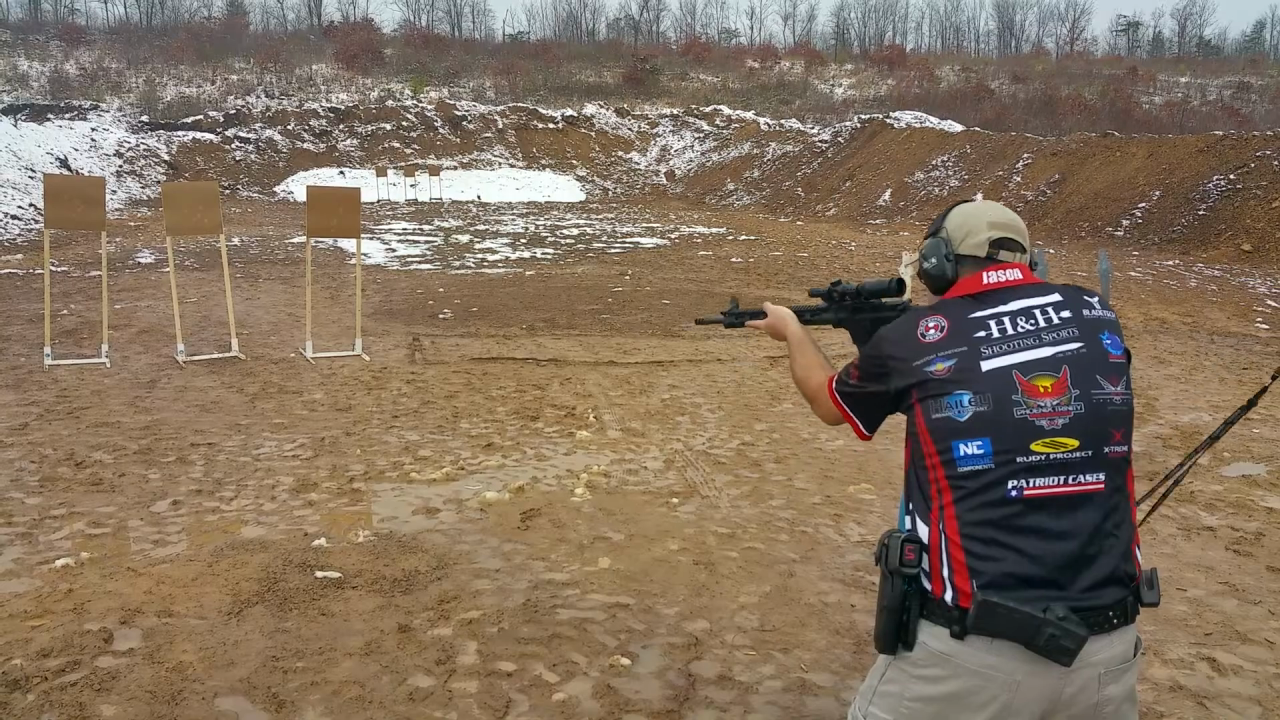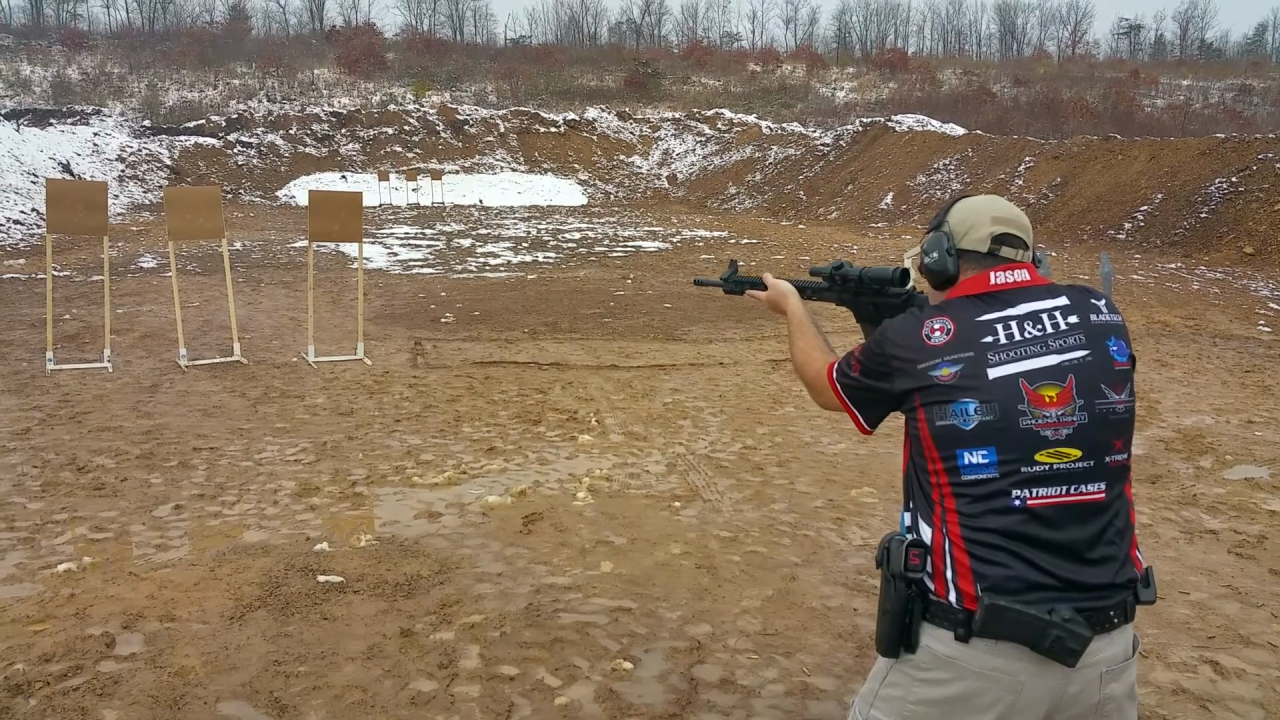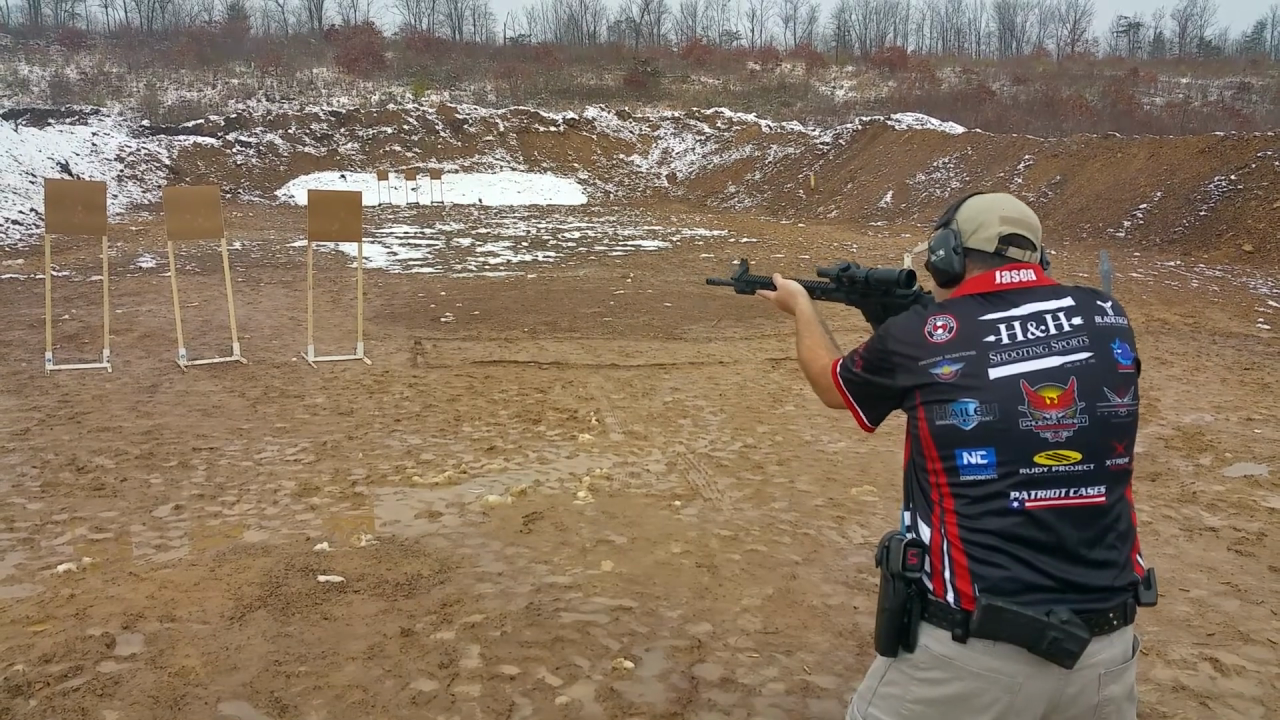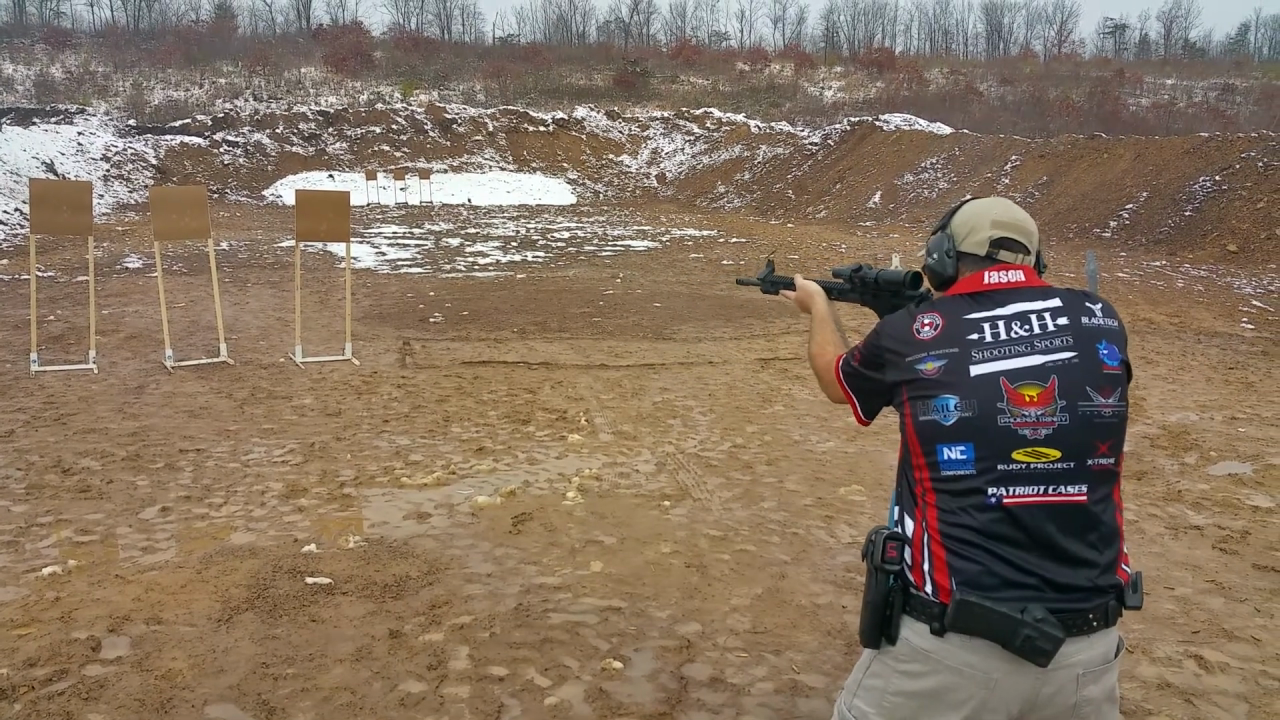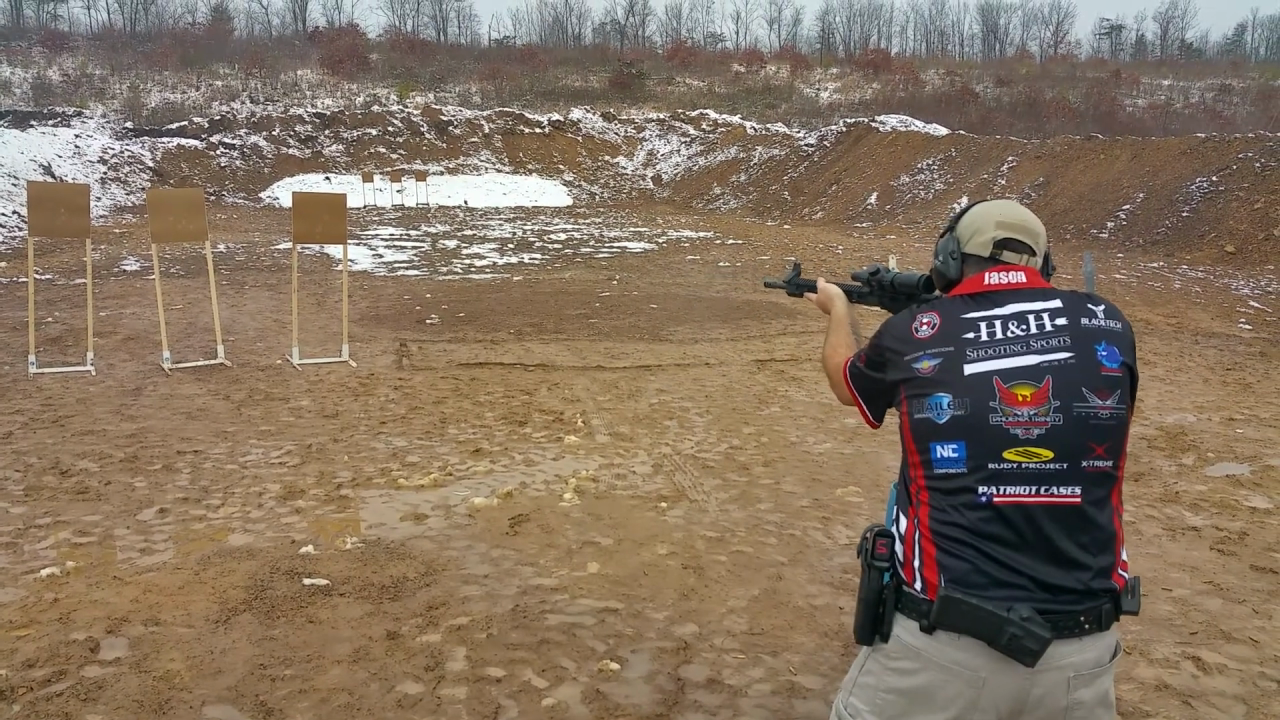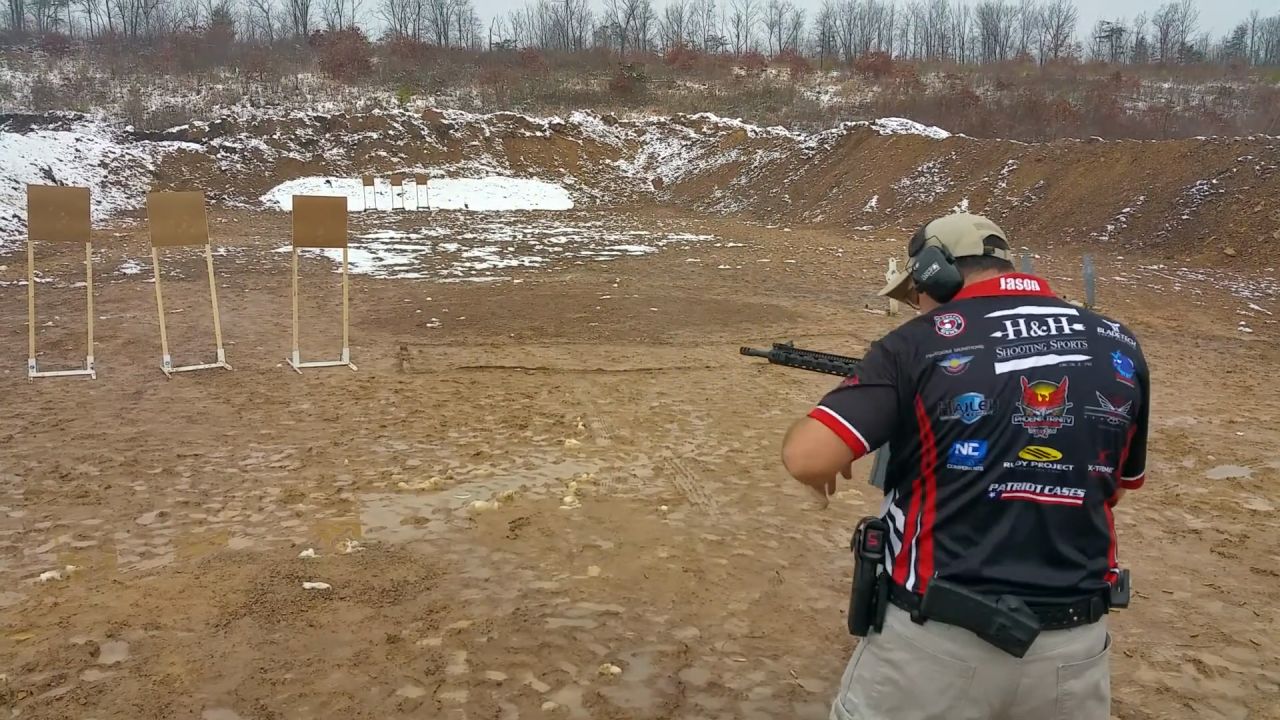
dt=0.7s
person 1, frame 1
left shoulder: (912, 339)
right shoulder: (1095, 316)
left elbow: (829, 404)
left wrist: (790, 328)
left hip: (970, 651)
right hip: (1105, 646)
person 1, frame 2
left shoulder: (916, 338)
right shoulder: (1099, 316)
left elbow: (829, 388)
left wrist: (791, 305)
left hip: (971, 652)
right hip: (1102, 647)
person 1, frame 3
left shoulder: (918, 336)
right shoulder: (1107, 319)
left elbow: (833, 386)
left wrist: (800, 303)
left hip: (967, 652)
right hip: (1101, 647)
person 1, frame 4
left shoulder: (910, 333)
right shoulder: (1100, 323)
left elbow: (837, 381)
left wrist: (818, 304)
left hip: (949, 646)
right hip: (1085, 649)
person 1, frame 5
left shoulder: (914, 333)
right shoulder: (1106, 325)
left elbow: (847, 381)
left wrist: (837, 307)
left hip: (941, 645)
right hip: (1079, 650)
person 1, frame 6
left shoulder: (920, 342)
right shoulder: (1117, 344)
left elbow: (804, 457)
left wrist: (826, 468)
left hip: (934, 639)
right hip: (1069, 644)
